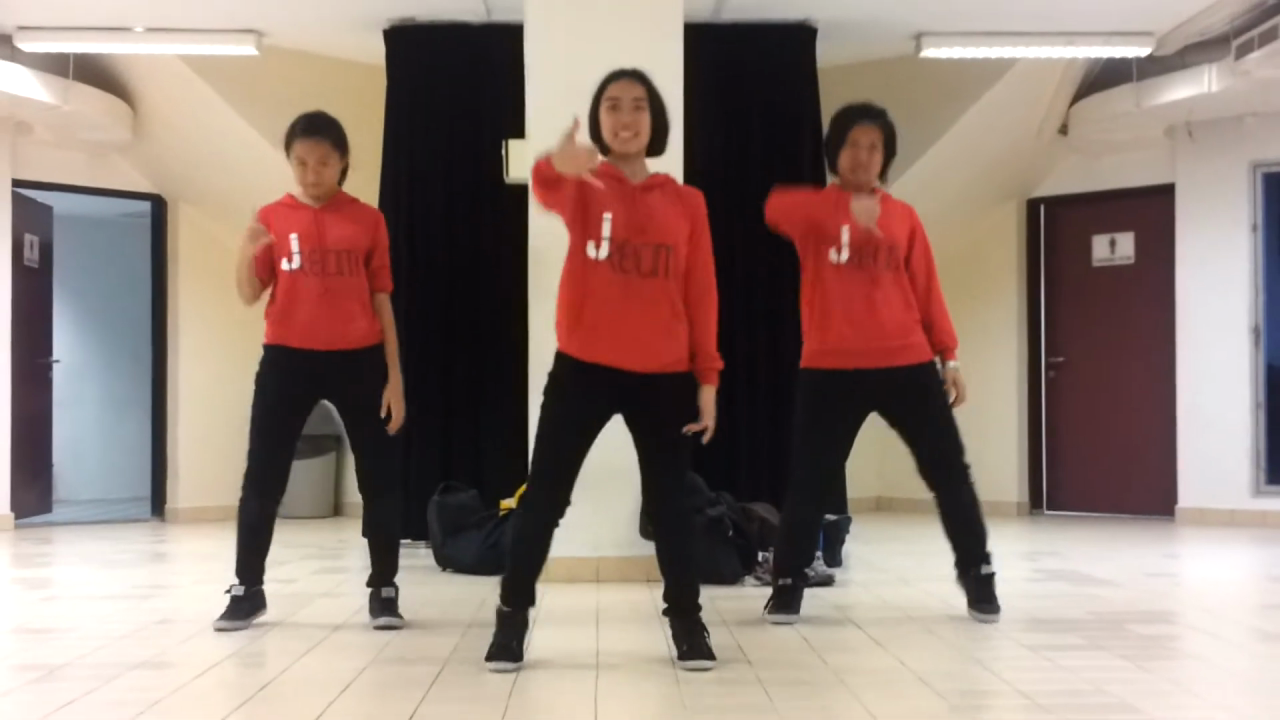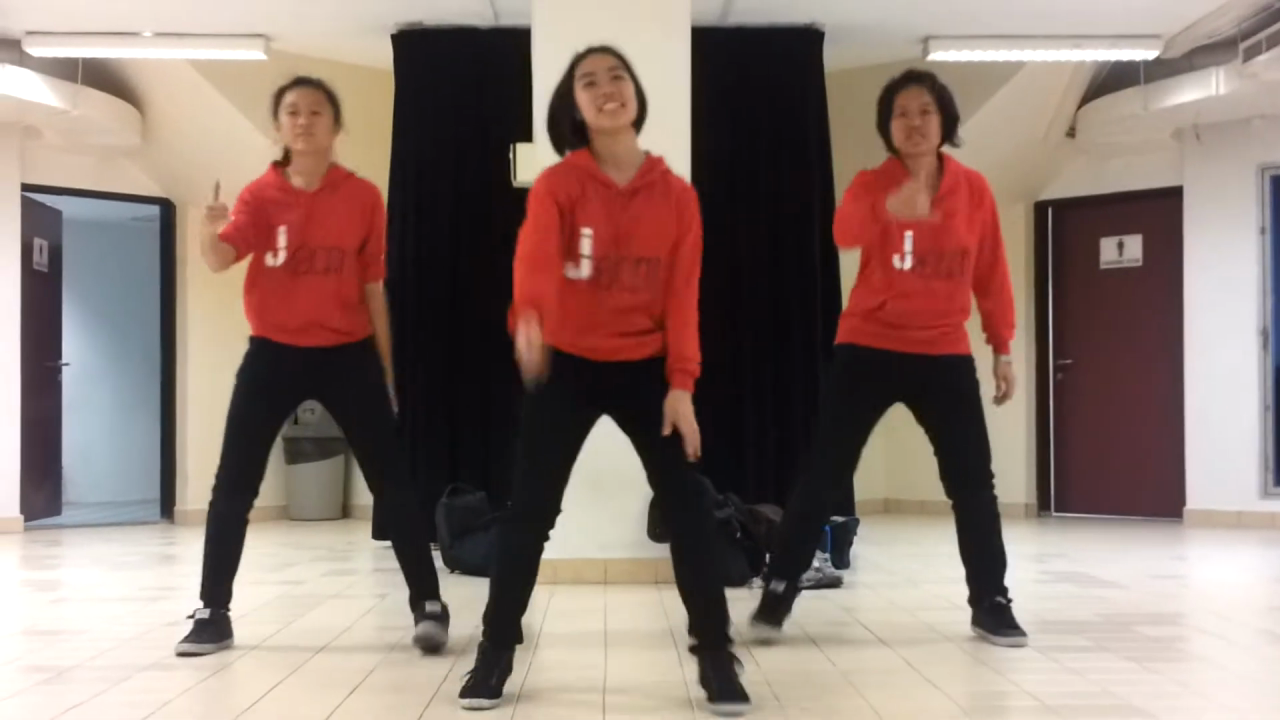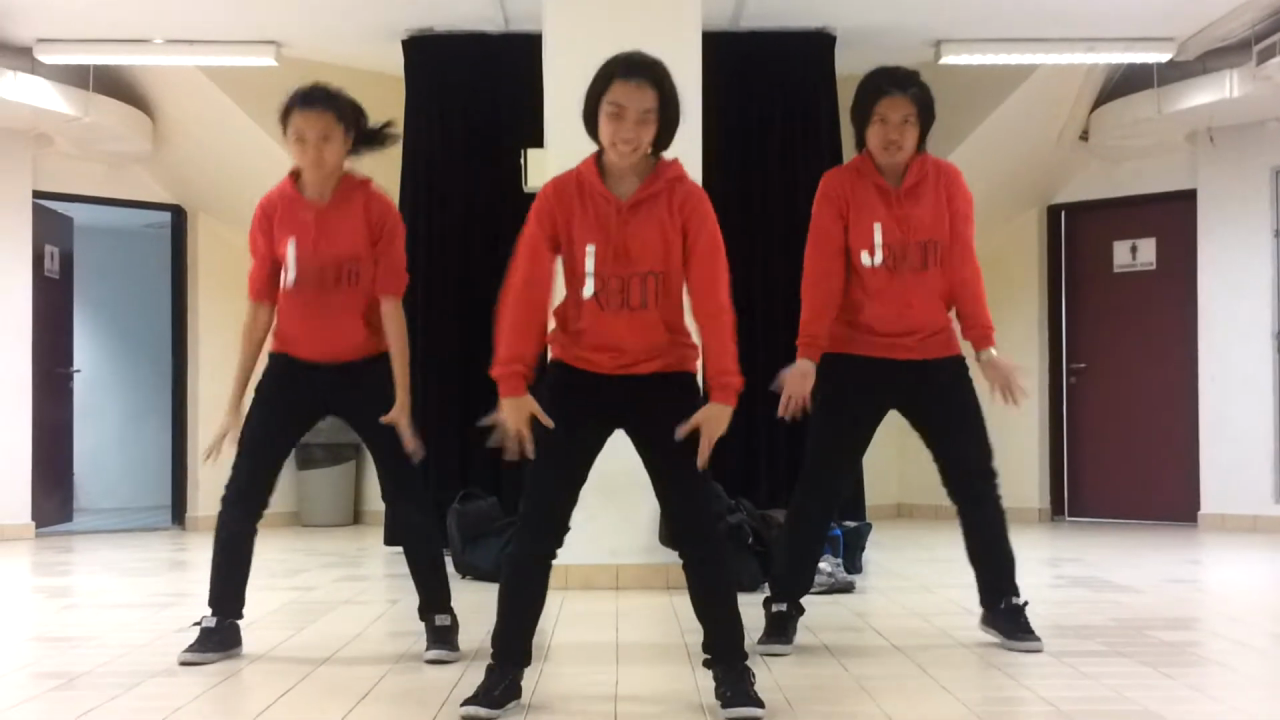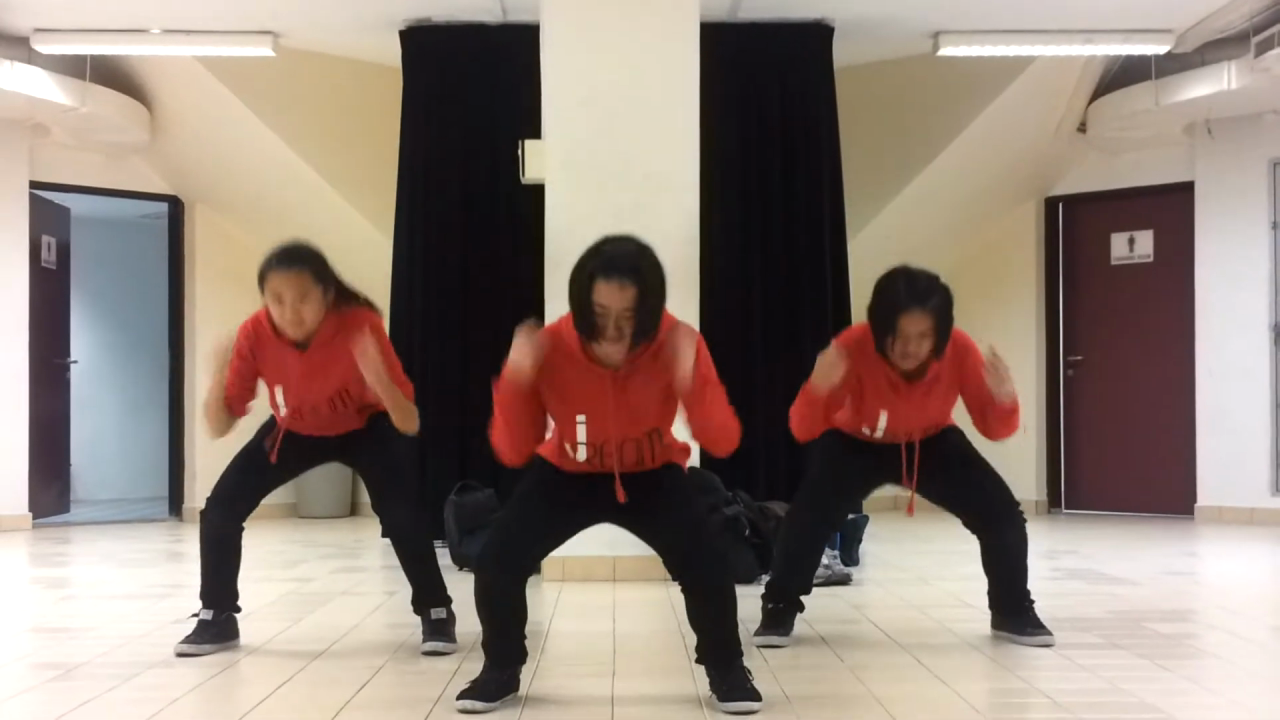
dt=0.5s
person 1, frame 1
left shoulder: (686, 203)
right shoulder: (581, 183)
left elbow: (700, 294)
right elbow: (543, 188)
left wrist: (707, 375)
right wrist: (557, 167)
left hip: (664, 377)
right hip: (582, 369)
left knee: (669, 503)
right knee: (544, 493)
left ankle: (686, 622)
right ankle: (512, 616)
person 1, frame 2
left shoulder: (676, 192)
right shoulder: (557, 185)
left elbow: (683, 295)
right elbow: (534, 261)
left wrist: (681, 384)
right wrist: (527, 318)
left hip: (650, 371)
right hip: (567, 365)
left knee: (687, 511)
right knee: (529, 509)
left ankle: (715, 654)
right ankle: (495, 653)
person 1, frame 3
left shoulder: (687, 201)
right shoulder: (559, 196)
left elbow: (713, 299)
right elbow: (523, 291)
left wrist: (723, 392)
right wrist: (512, 383)
left hip: (664, 382)
right hip: (576, 381)
left knee: (696, 524)
right knee: (538, 523)
person 1, frame 4
left shoulder: (680, 348)
right shoulder: (547, 349)
left elbow: (722, 441)
right elbow: (511, 448)
left wrist: (692, 380)
right wrist: (514, 378)
left hip: (650, 478)
right hip: (568, 479)
left knee: (705, 561)
right knee: (496, 564)
left ankle: (725, 668)
right ankle: (501, 668)
person 2, frame 1
left shoulder: (367, 220)
right shoulder: (271, 219)
left elbow: (382, 302)
right elbow: (247, 295)
left wrist: (395, 379)
right wrist: (248, 256)
left hip: (358, 360)
right hip: (287, 360)
left knee: (380, 481)
right knee: (261, 481)
left ankle: (383, 590)
right ankle: (248, 589)
person 2, frame 2
left shoulder: (363, 197)
right shoulder: (261, 193)
left elbow: (373, 289)
right elbow: (218, 259)
left wrist: (384, 371)
right wrist: (212, 228)
left hip: (348, 355)
right hip: (273, 354)
left knee: (391, 481)
right knee: (233, 486)
left ankle: (428, 605)
right ankle: (213, 613)
person 2, frame 3
left shoulder: (375, 208)
right shoulder: (272, 209)
left elbow: (391, 309)
right elbow: (260, 310)
left wrist: (402, 400)
right wrist: (234, 403)
left hip: (366, 369)
right hip: (293, 368)
left knee: (406, 492)
right knee: (243, 493)
left ankle: (439, 619)
right ankle: (221, 622)
person 2, frame 4
left shoulder: (361, 326)
right shoulder: (253, 336)
left elbow: (408, 421)
right elbow: (218, 426)
left wrist: (380, 382)
right wrist: (219, 382)
left hip: (365, 429)
right hip: (292, 433)
left knee: (402, 512)
right knee: (219, 510)
left ankle: (436, 613)
right ankle: (217, 617)
person 3, frame 1
left shoulder: (903, 216)
right shoulder: (814, 208)
left elbow: (926, 290)
right elbow: (776, 208)
left wrist: (948, 356)
right wrist: (846, 208)
left hip: (906, 364)
right hip: (829, 369)
left knee: (948, 468)
right knee: (809, 482)
left ankle: (977, 575)
right ankle: (787, 584)
person 3, frame 2
left shoulder: (973, 189)
right shoulder: (871, 185)
left elbow: (991, 275)
right elbow: (847, 233)
left wrist: (1002, 348)
right wrist: (892, 209)
left hip: (944, 356)
right hip: (867, 350)
left knee: (972, 479)
right knee: (825, 470)
left ankle: (990, 602)
right ankle: (779, 588)
person 3, frame 3
left shoulder: (947, 183)
right shoulder: (838, 187)
left elbow: (962, 273)
right elbow: (821, 279)
left wrist: (986, 347)
right wrist: (807, 356)
left hip: (934, 358)
right hip: (852, 358)
left knee: (975, 479)
right knee: (821, 481)
left ankle: (1002, 605)
right ankle: (783, 607)
person 3, frame 4
left shoulder: (959, 349)
right shoulder: (852, 348)
left elbow: (995, 428)
right elbow: (805, 428)
left wrist: (1003, 399)
right wrist: (819, 389)
left hip: (930, 443)
right hip: (855, 444)
left knee: (1002, 514)
right knee: (812, 511)
left ankle: (1013, 609)
right ankle: (780, 608)
